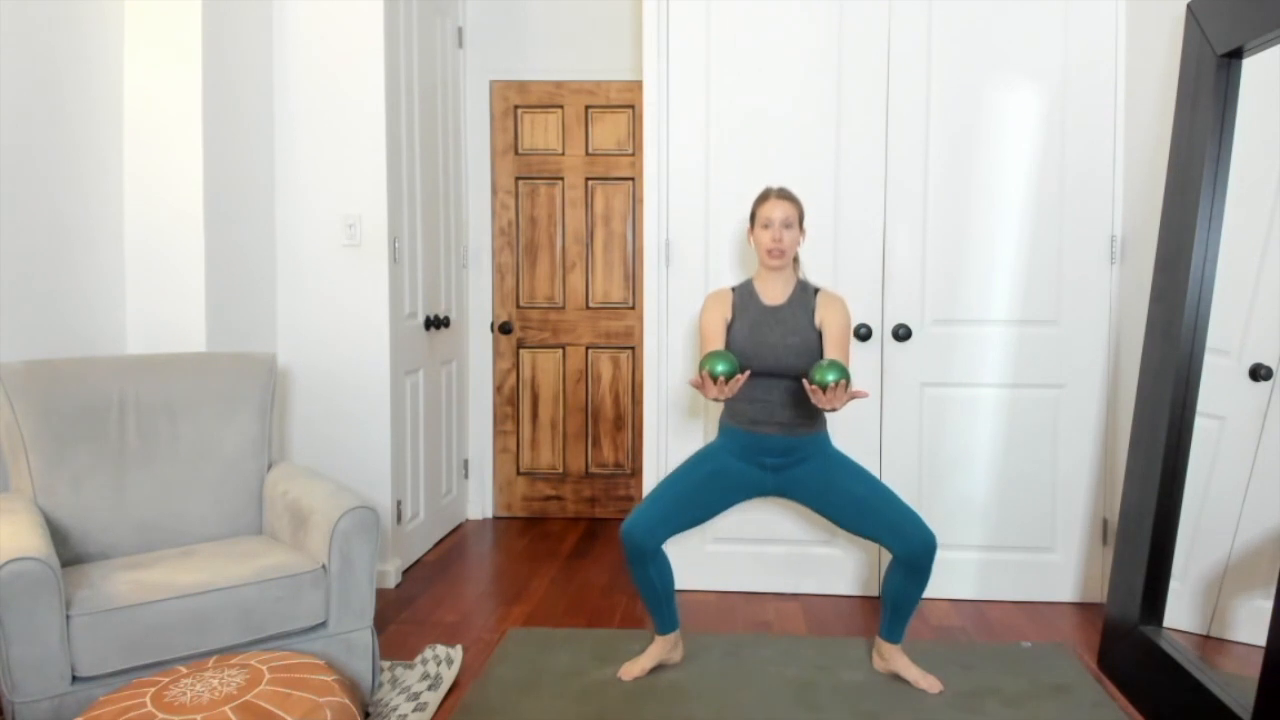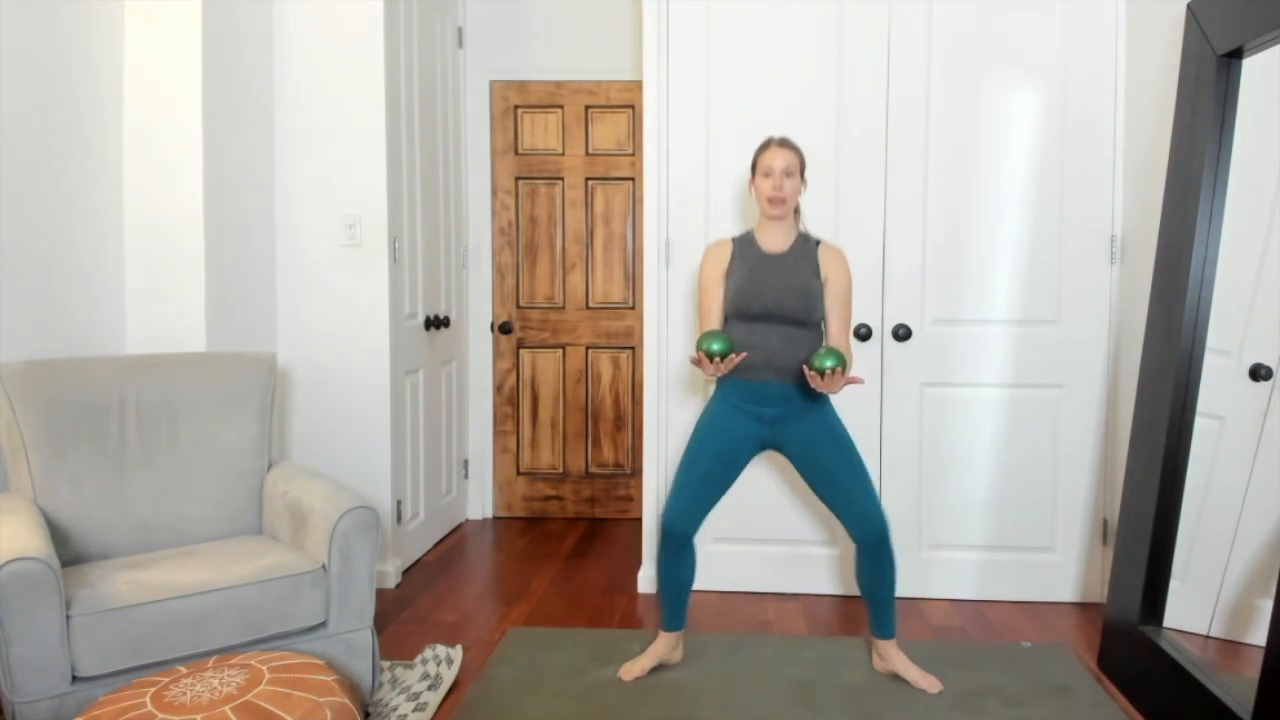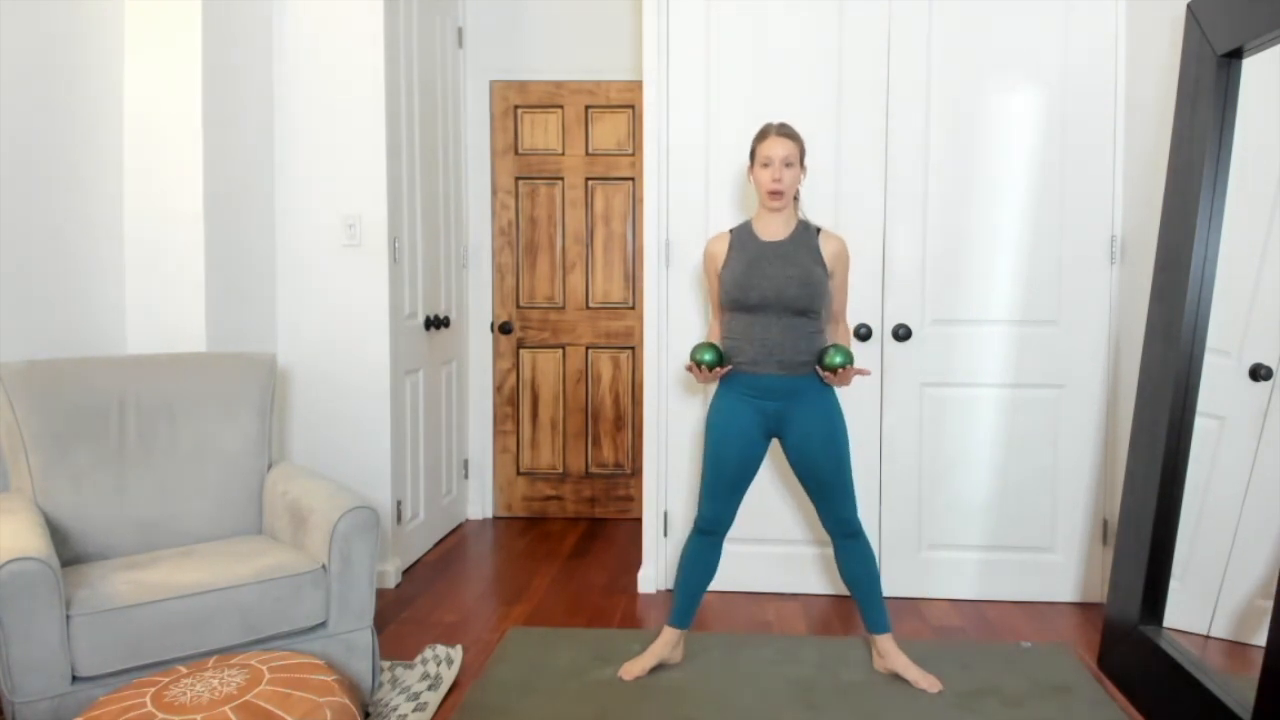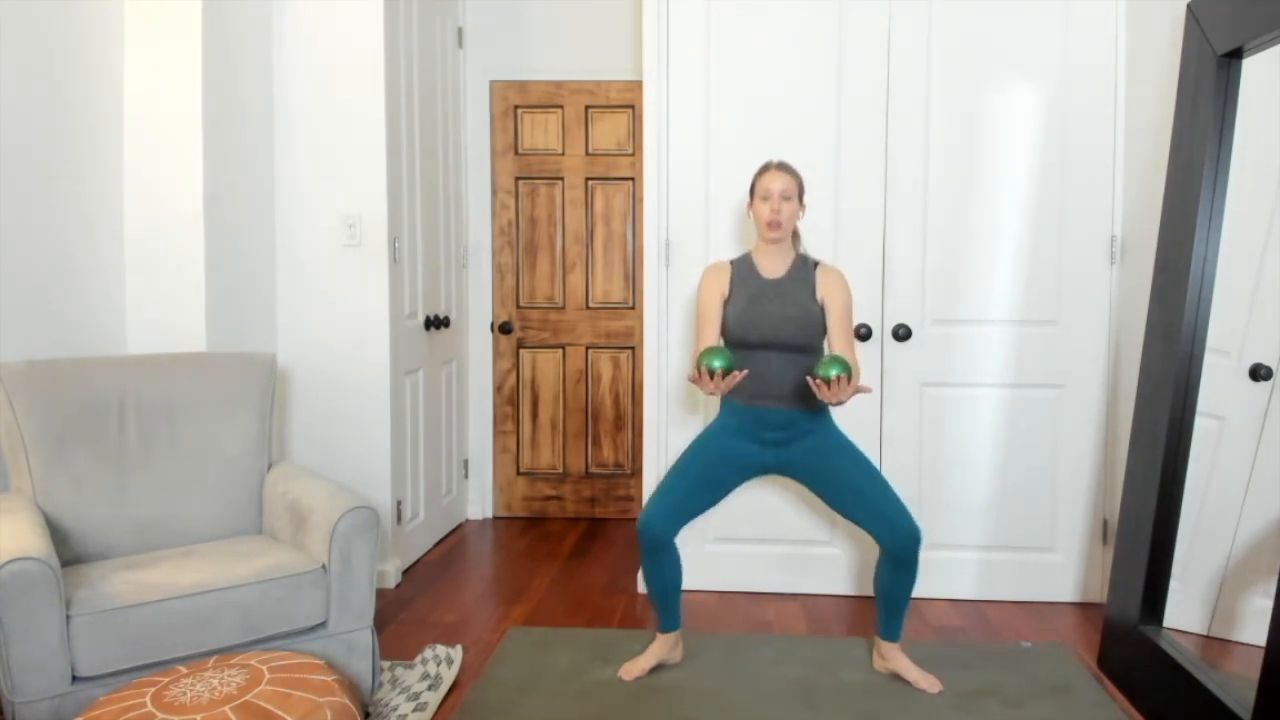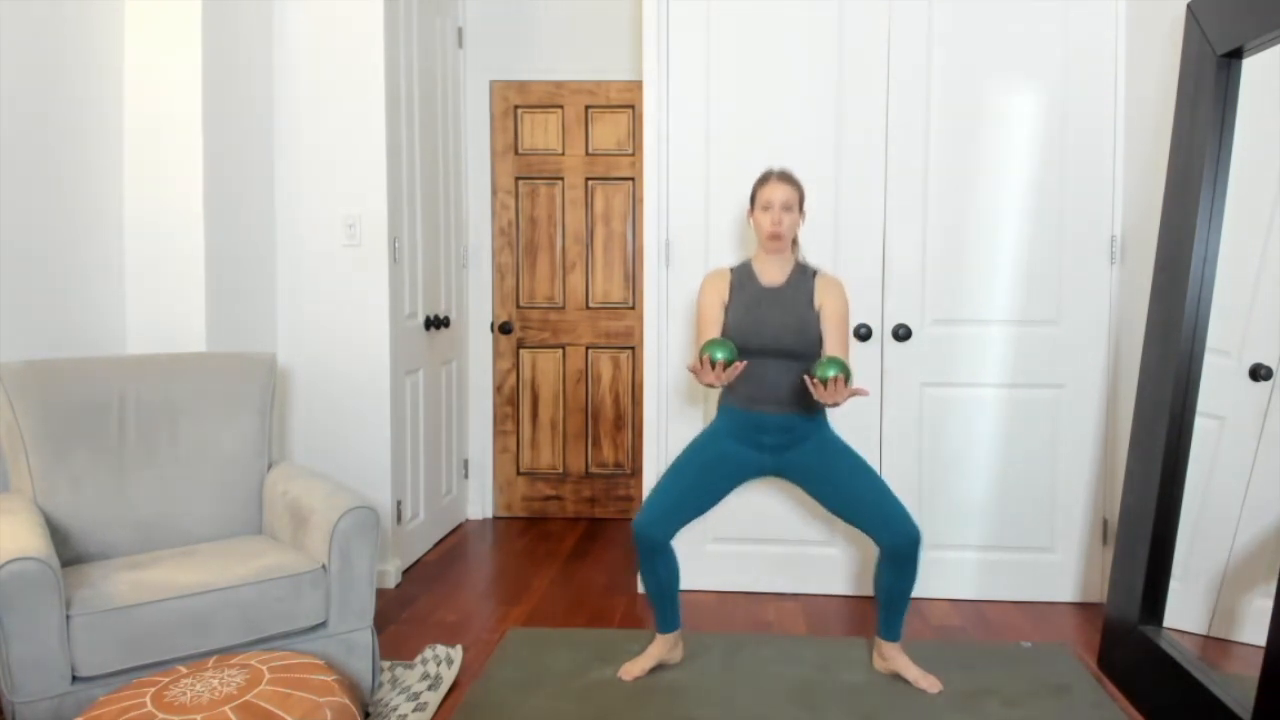
dt=0.7s
person 1, frame 1
left shoulder: (828, 306)
right shoulder: (721, 303)
left elbow: (839, 381)
right elbow: (711, 375)
left wrist: (834, 398)
right wrist: (716, 390)
left hip: (808, 454)
right hip: (736, 451)
left knee: (918, 543)
right knee: (638, 534)
left ankle: (889, 649)
right ankle: (667, 641)
person 1, frame 2
left shoulder: (827, 258)
right shoulder: (722, 254)
left elbow: (839, 347)
right elbow: (709, 337)
left wrist: (833, 377)
right wrist: (711, 364)
left hip: (805, 410)
right hip: (735, 405)
left knee: (871, 528)
right knee: (675, 523)
left ankle: (886, 647)
right ankle: (668, 639)
person 1, frame 3
left shoulder: (828, 248)
right shoulder: (722, 247)
left elbow: (836, 323)
left wrist: (842, 364)
right wrist: (707, 362)
left hip: (809, 399)
right hip: (739, 398)
left knee: (844, 524)
right knee: (710, 523)
left ankle: (885, 647)
right ankle: (670, 640)
person 1, frame 4
left shoulder: (827, 280)
right shoulder: (719, 277)
left elbow: (846, 361)
right elbow: (706, 356)
left wrist: (841, 389)
right wrist: (709, 380)
left hip: (809, 430)
right hip: (737, 427)
left knee: (902, 535)
right knee: (652, 525)
left ankle: (888, 648)
right ankle: (667, 640)
person 1, frame 5
left shoulder: (824, 287)
right shoulder: (719, 284)
left elbow: (837, 368)
right elbow: (708, 359)
left wrist: (835, 391)
right wrist: (711, 376)
left hip: (806, 433)
right hip: (735, 431)
left knee: (901, 535)
right knee: (648, 528)
left ankle: (888, 649)
right ankle: (666, 641)
